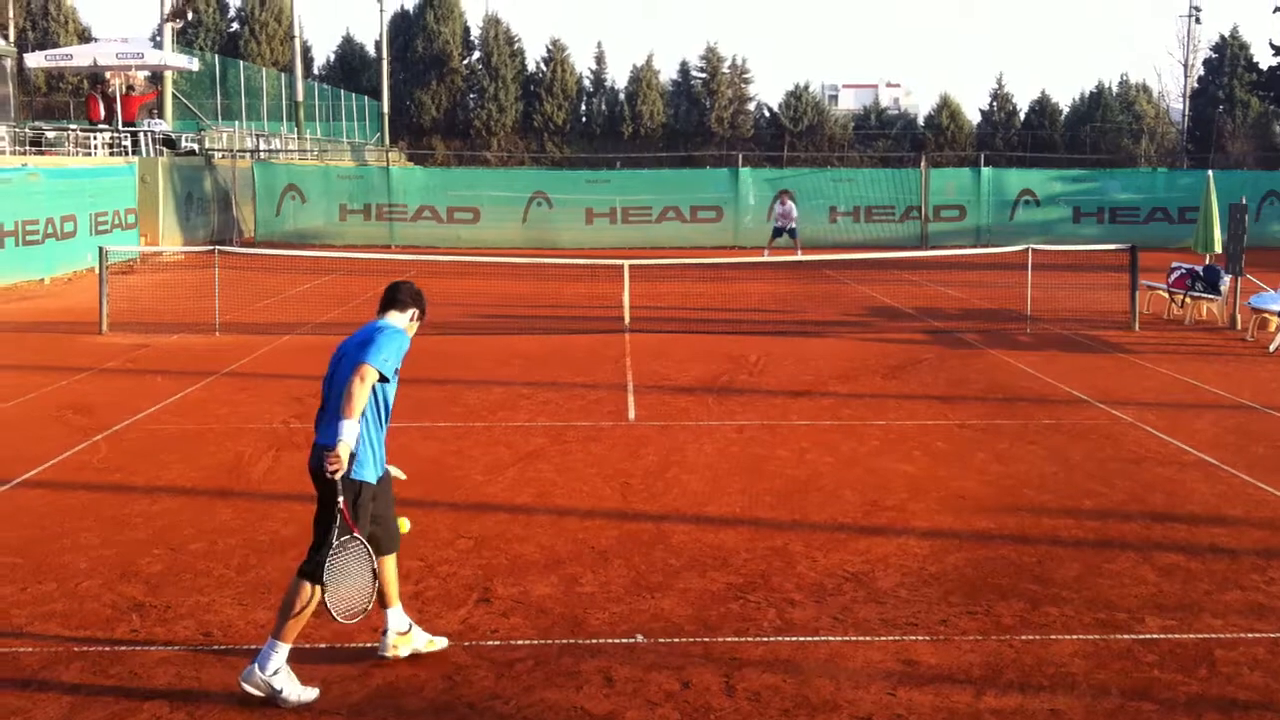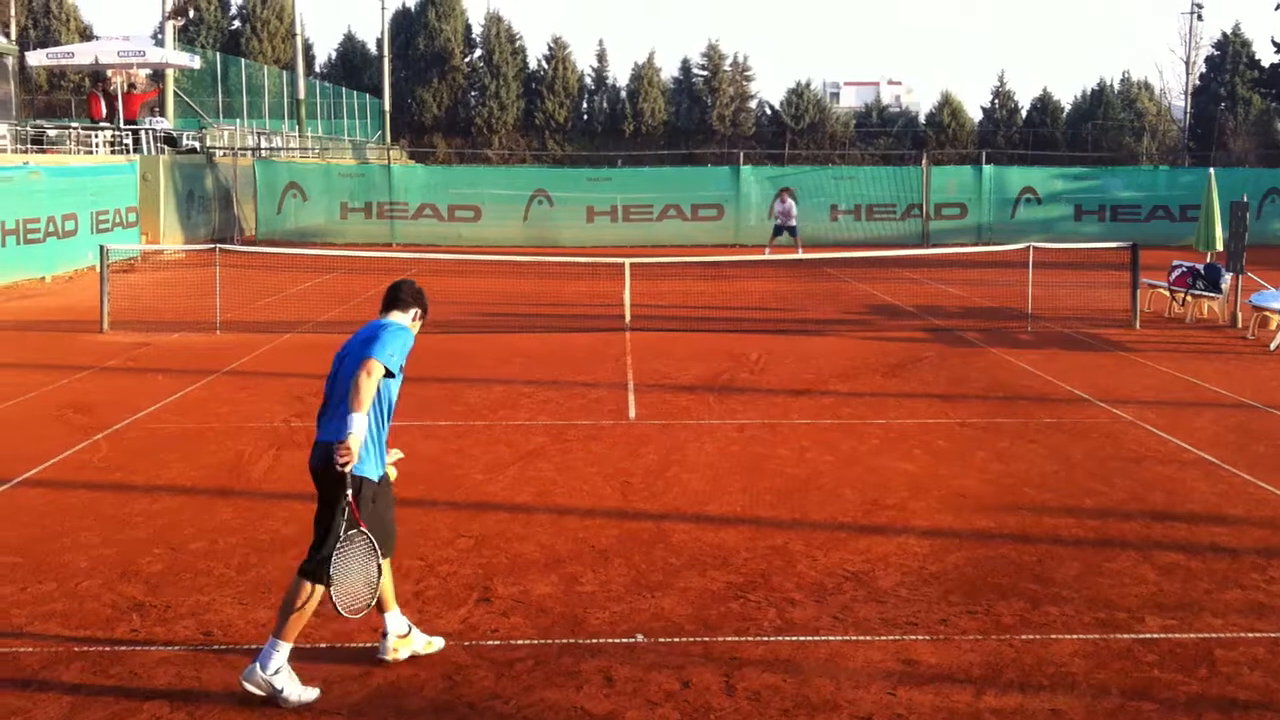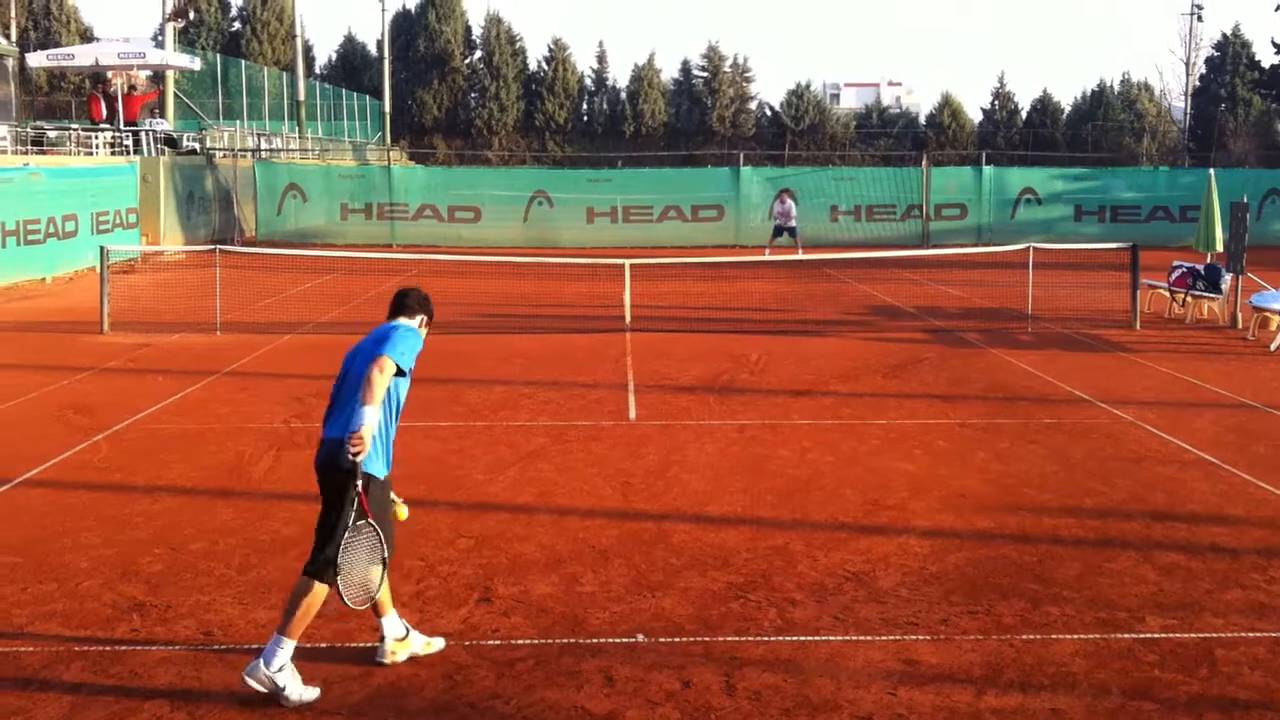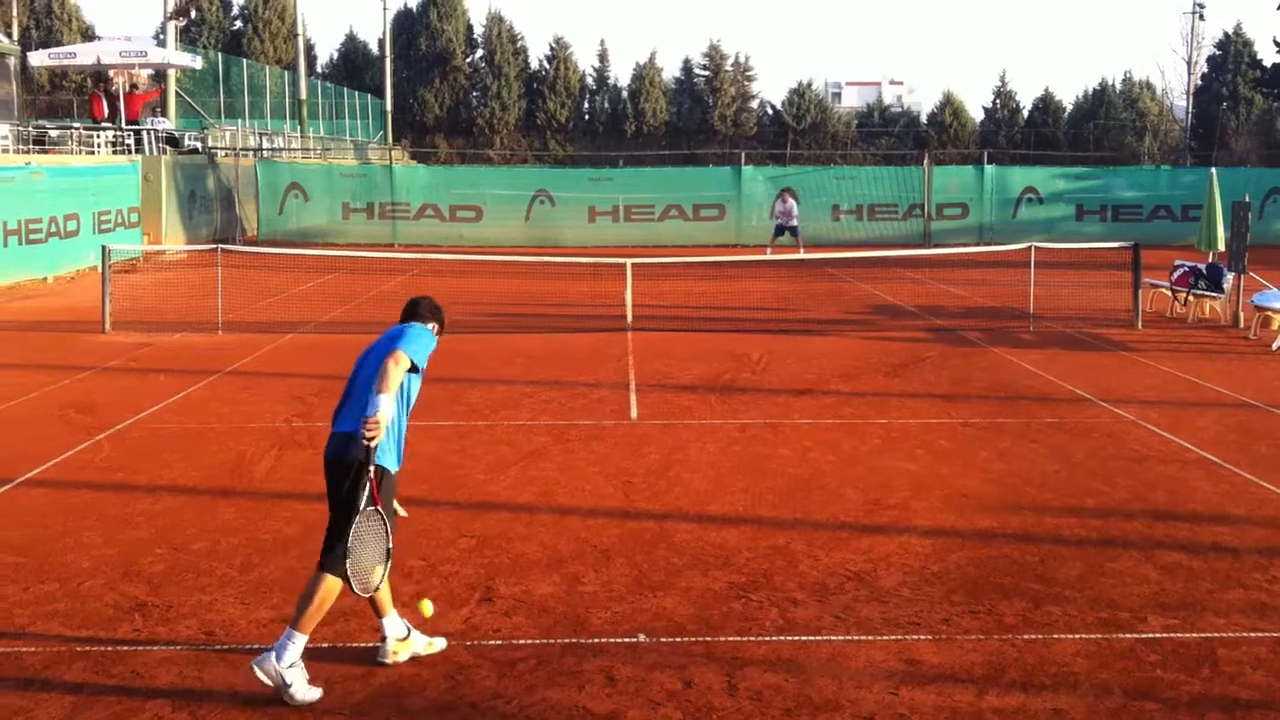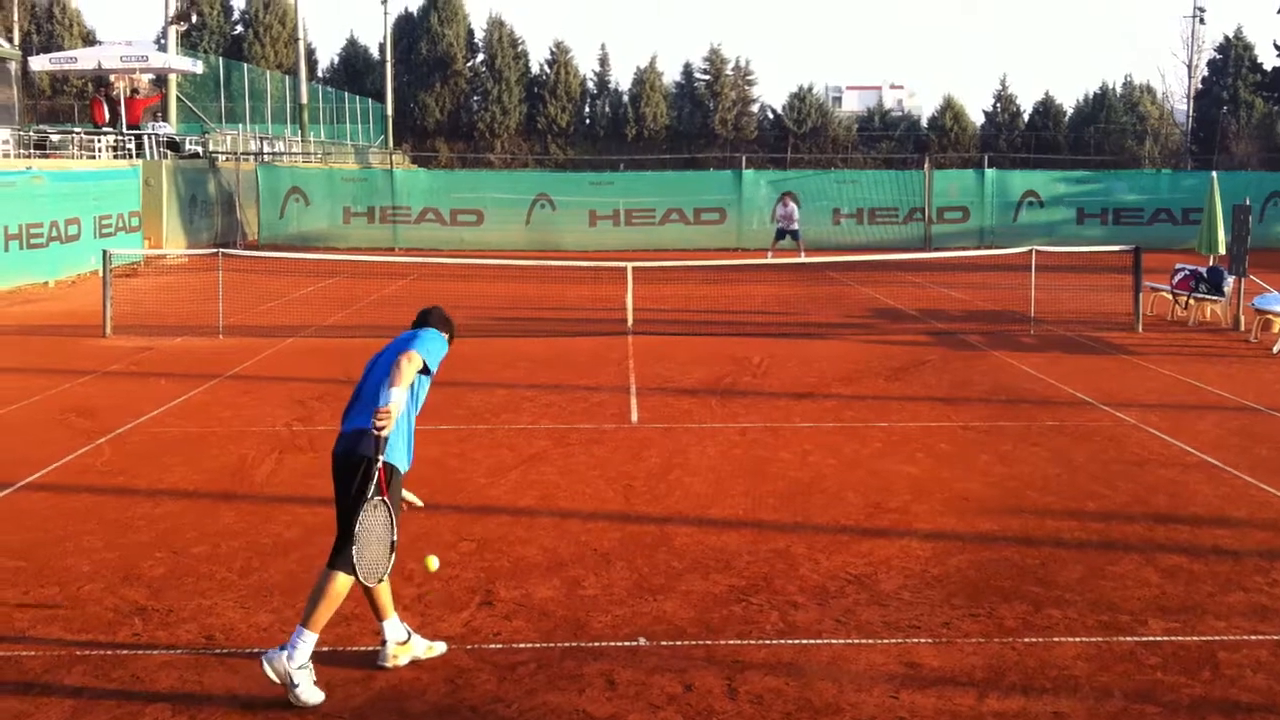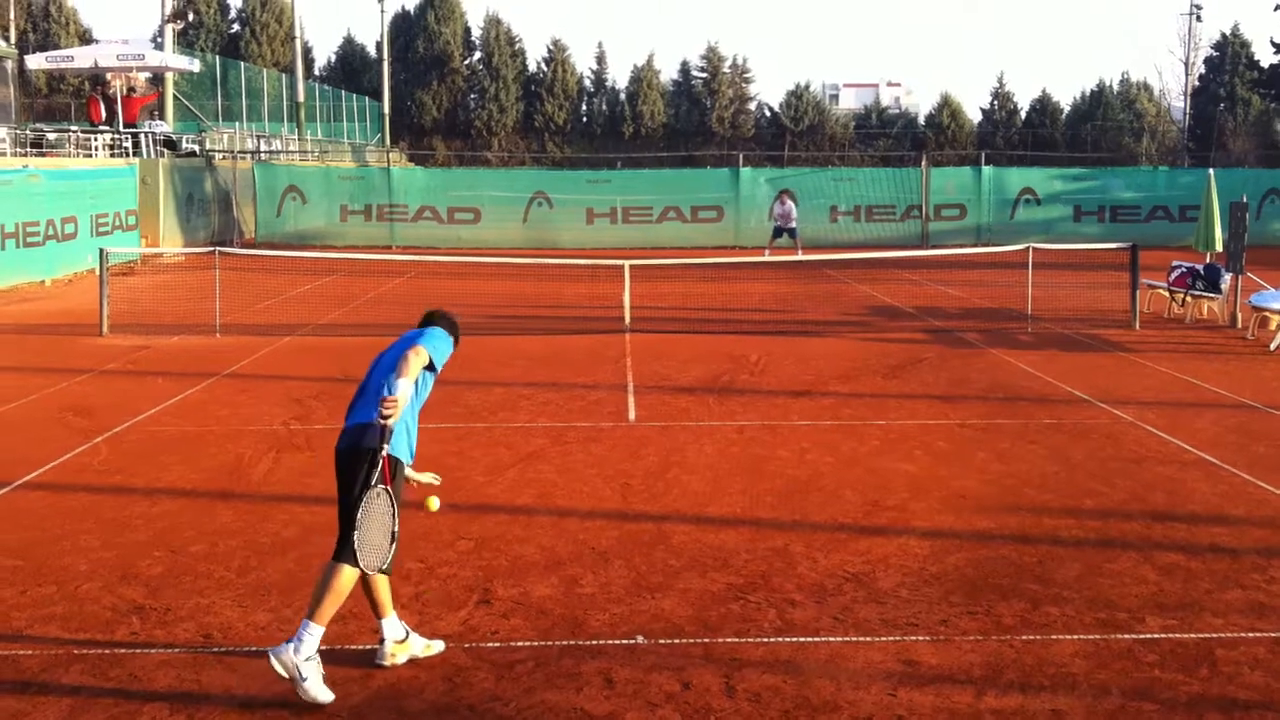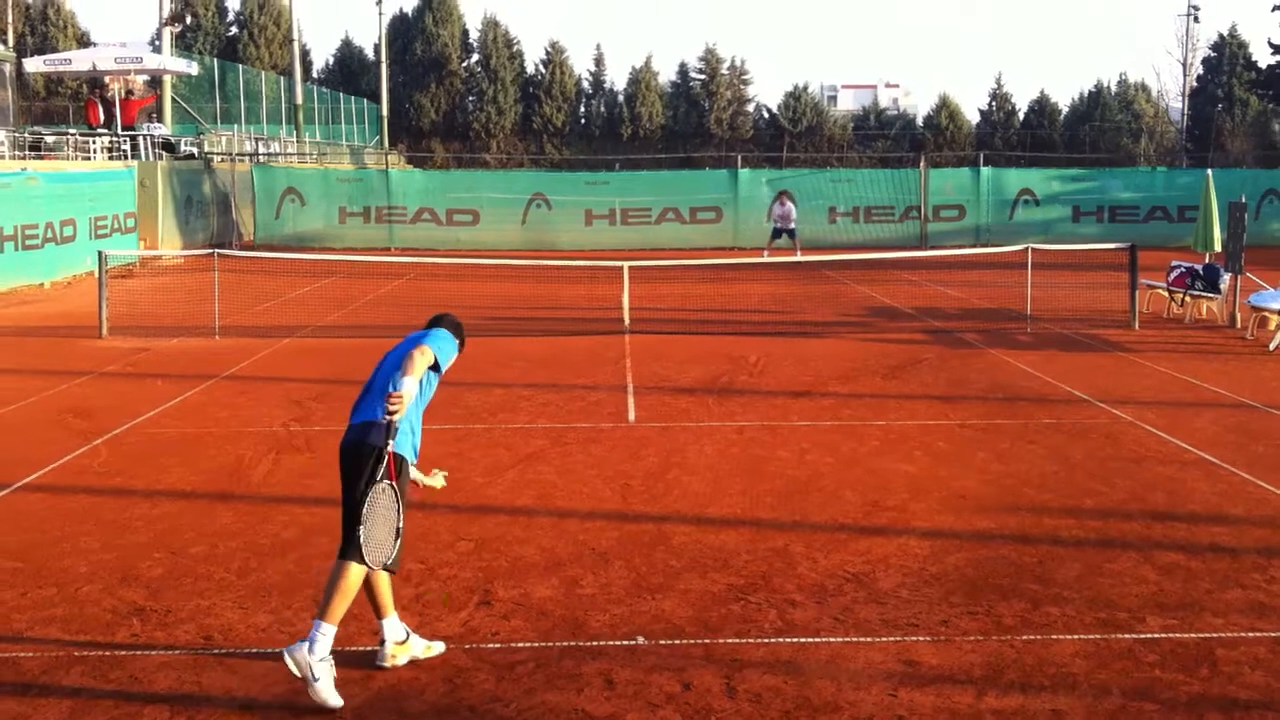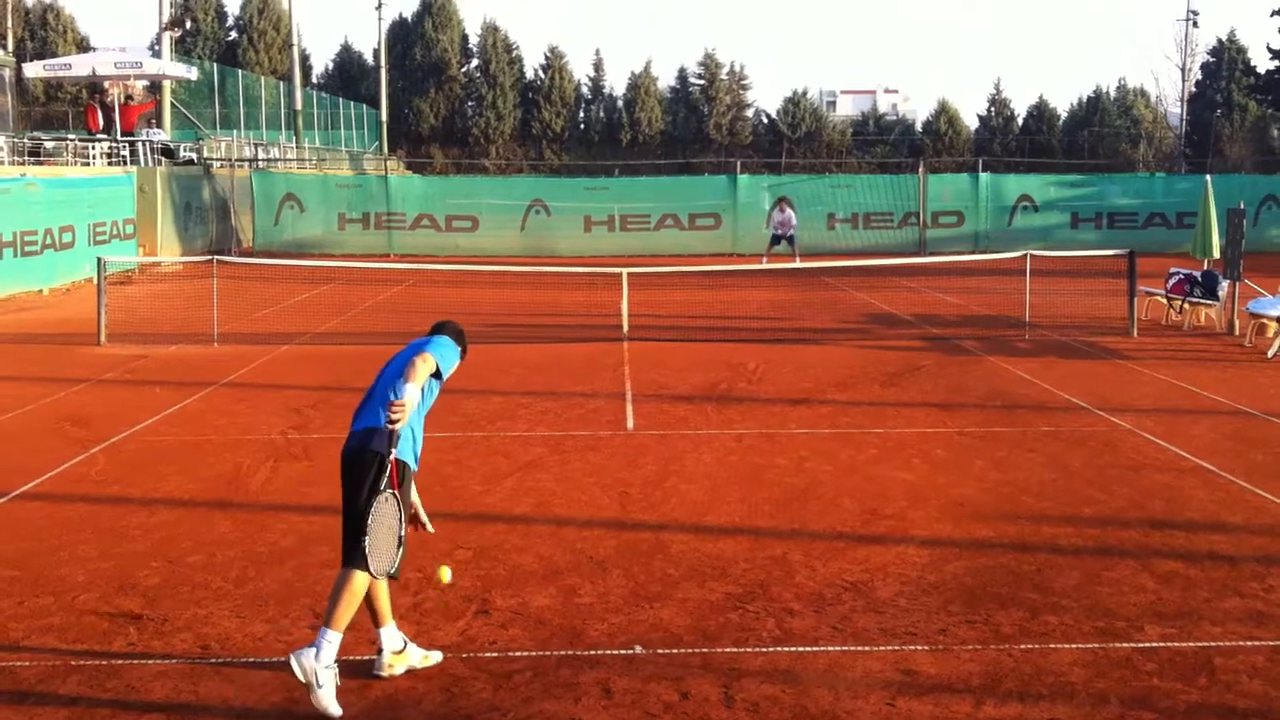
dt=0.1s
person 1, frame 1
left shoulder: (353, 340)
right shoulder: (393, 335)
right elbow: (361, 380)
right wrist: (346, 444)
left hip: (359, 464)
right hip: (349, 465)
left knee: (382, 539)
right knee: (323, 567)
left ankle: (398, 632)
right ankle: (267, 668)
person 1, frame 2
left shoulder: (359, 338)
right shoulder: (398, 333)
right elbow: (368, 374)
right wrist: (356, 436)
left hip: (346, 458)
right hip: (352, 464)
left knee: (378, 543)
right knee: (324, 566)
left ankle: (397, 635)
right ankle: (268, 667)
person 1, frame 3
left shoulder: (368, 343)
right shoulder: (407, 334)
right elbow: (379, 372)
right wrist: (371, 421)
left hip: (342, 453)
right hip: (356, 460)
right knee: (328, 565)
left ankle: (396, 637)
right ankle: (272, 664)
person 1, frame 4
left shoulder: (384, 341)
right shoulder: (420, 336)
right elbow: (395, 364)
right wrist: (384, 411)
left hip: (348, 448)
right hip: (366, 457)
right knee: (340, 559)
left ankle: (397, 638)
right ankle: (282, 658)
person 1, frame 5
left shoulder: (392, 348)
right shoulder: (433, 338)
right elbow: (407, 363)
left wrist: (398, 487)
right wrist: (396, 401)
left hip: (353, 448)
right hip: (374, 453)
right knee: (350, 557)
left ankle: (397, 641)
right ankle: (293, 656)
person 1, frame 6
left shoulder: (397, 346)
right shoulder: (438, 337)
right elbow: (414, 357)
left wrist: (409, 472)
right wrist: (403, 392)
left hip: (354, 443)
right hip: (378, 446)
right knee: (357, 550)
left ankle: (395, 639)
right ankle: (301, 649)
person 1, frame 7
left shoulder: (403, 347)
right shoulder: (443, 338)
right elbow: (418, 356)
left wrist: (417, 474)
right wrist: (408, 390)
left hip: (360, 442)
right hip: (381, 445)
right knee: (361, 549)
left ankle: (395, 640)
right ankle: (315, 649)
person 1, frame 8
left shoulder: (405, 355)
right shoulder: (445, 345)
right elbow: (420, 363)
left wrist: (413, 499)
right wrist: (410, 397)
left hip: (359, 448)
right hip: (384, 451)
left knee: (370, 553)
right knee: (365, 556)
left ankle: (393, 649)
right ankle: (320, 656)
